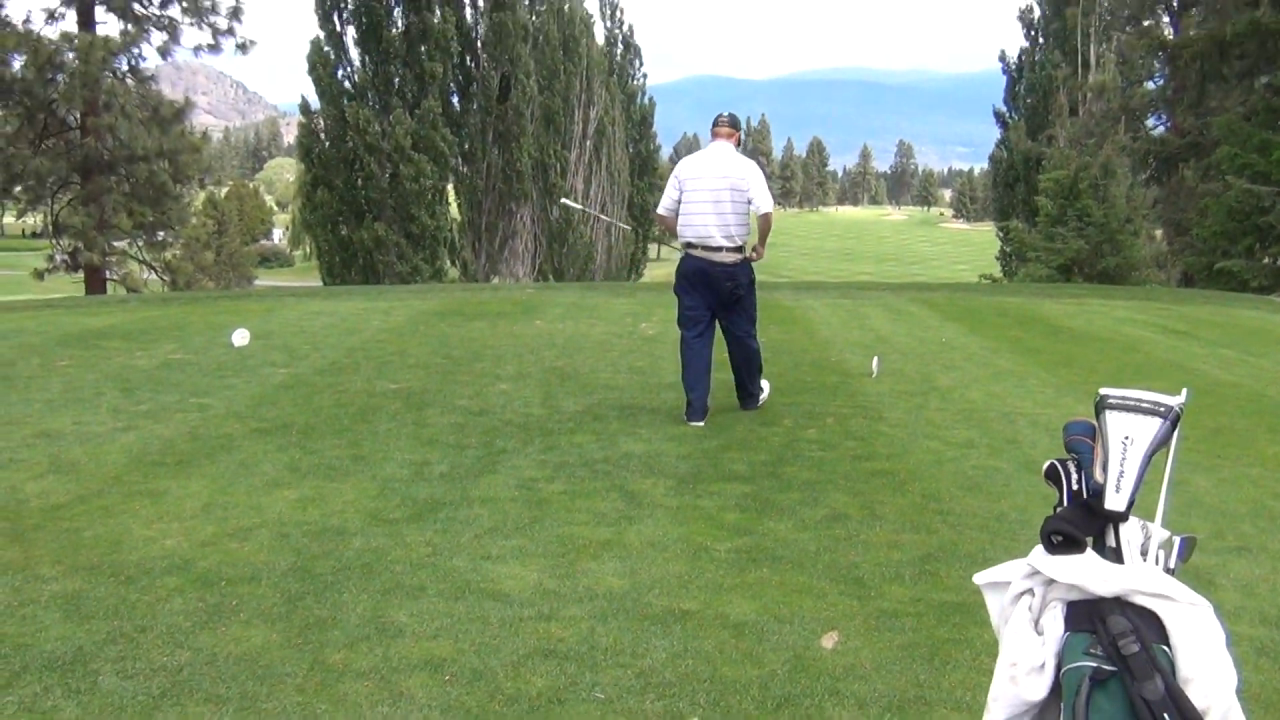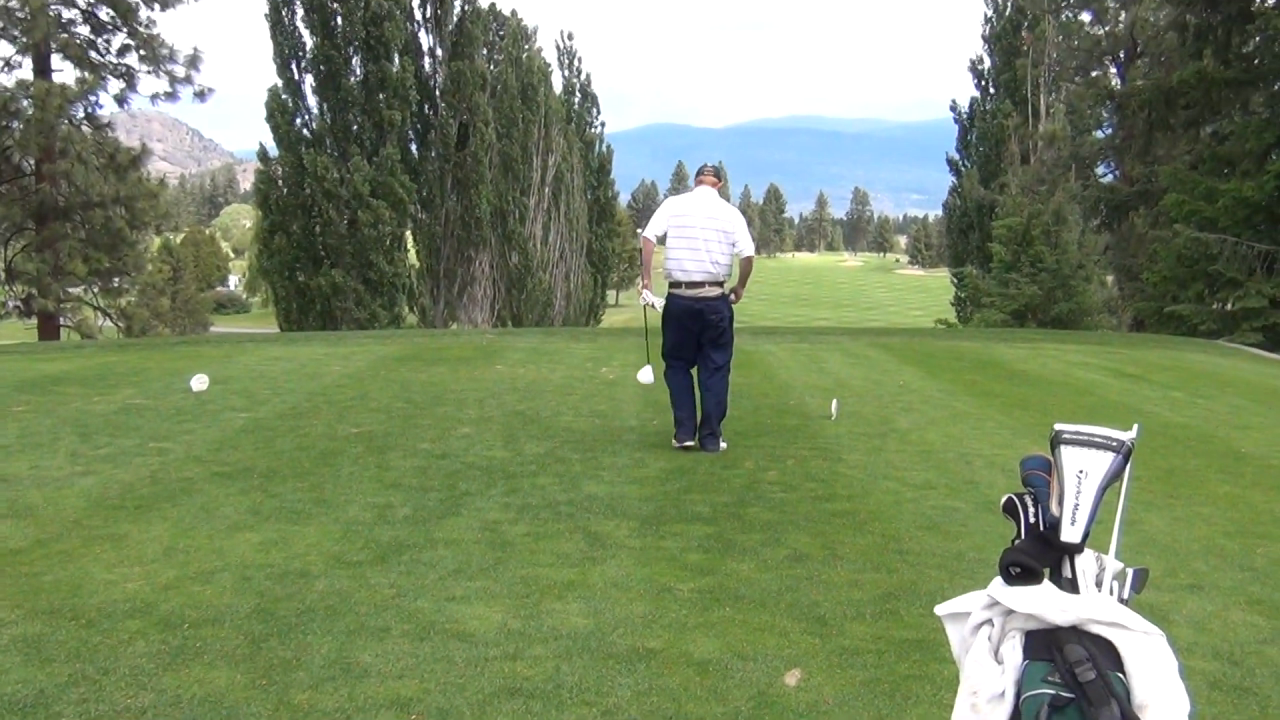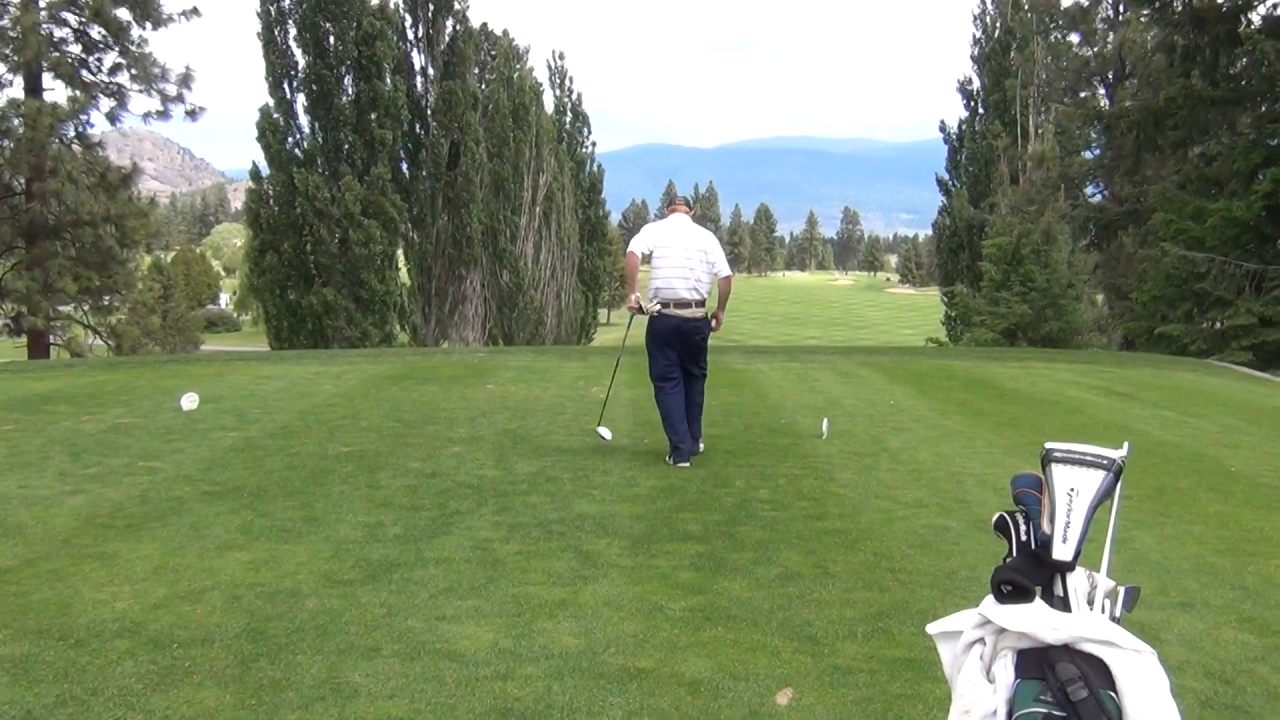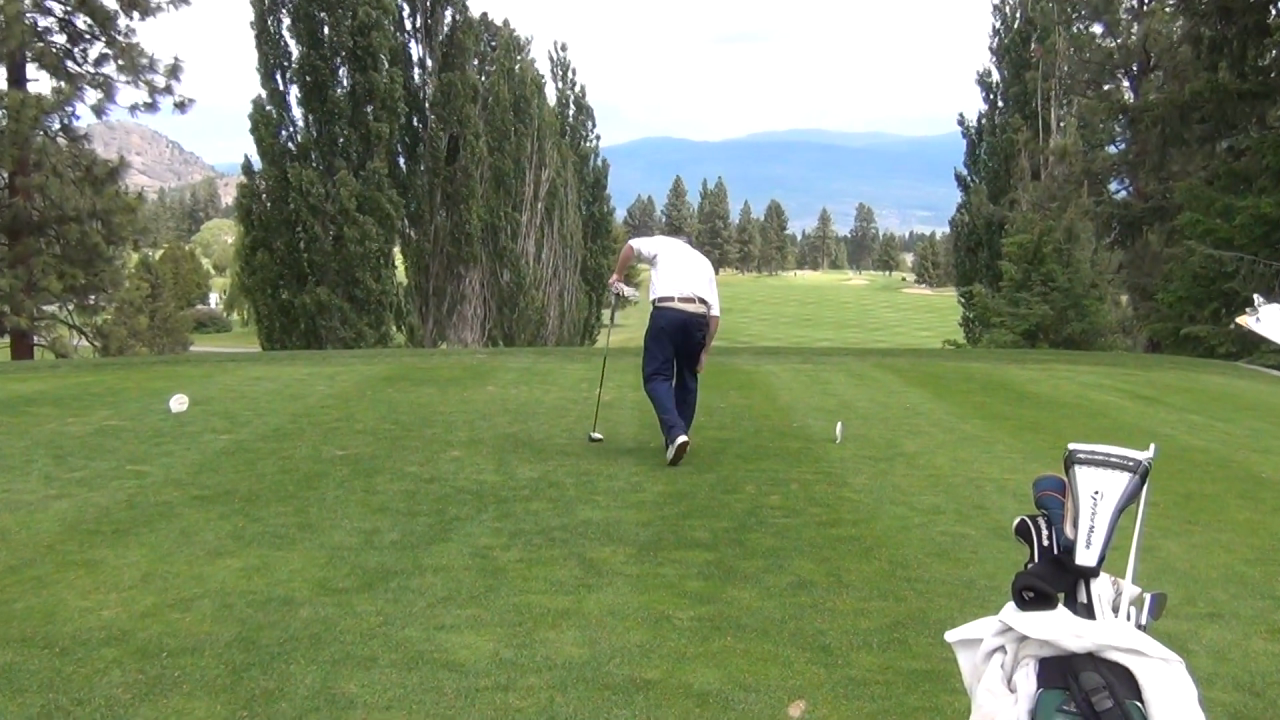
dt=0.5s
person 1, frame 1
left shoulder: (686, 165)
right shoulder: (746, 166)
left elbow: (664, 213)
right elbow: (765, 212)
right wrist: (761, 245)
left hip: (693, 263)
right hip: (732, 264)
left knee: (694, 334)
right knee: (741, 333)
left ankle: (696, 408)
right ankle: (750, 395)
person 1, frame 2
left shoulder: (673, 204)
right shoulder: (730, 212)
left elbow: (647, 237)
right elbow: (747, 254)
left wrist: (645, 276)
right wrist: (740, 286)
left hip: (678, 298)
right hip: (714, 300)
left knee: (678, 364)
right knee: (715, 368)
left ankle: (685, 432)
right ankle: (710, 437)
person 1, frame 3
left shoulder: (654, 229)
right shoulder: (706, 235)
left elbow: (633, 252)
right elbow: (725, 275)
left wrist: (632, 293)
right wrist: (720, 310)
left hip: (663, 317)
right hip: (696, 318)
left knee: (667, 383)
right knee: (695, 377)
left ankle: (680, 451)
right ankle: (691, 439)
person 1, frame 4
left shoulder: (662, 243)
right shoulder: (704, 261)
left elbow: (632, 246)
right elbow: (714, 312)
left wrist: (618, 274)
right wrist: (703, 353)
left hip: (666, 312)
right hip: (697, 314)
left knee: (658, 376)
right knee: (688, 379)
left ankle: (675, 433)
right ankle: (680, 435)
